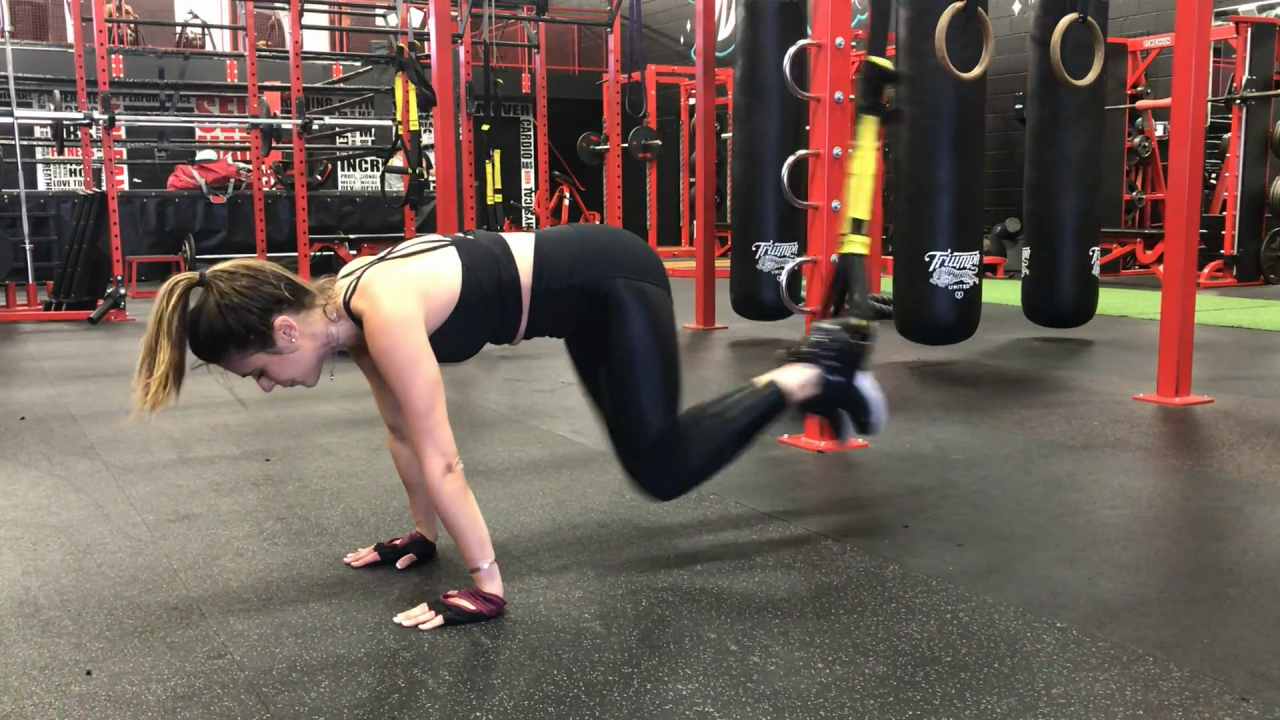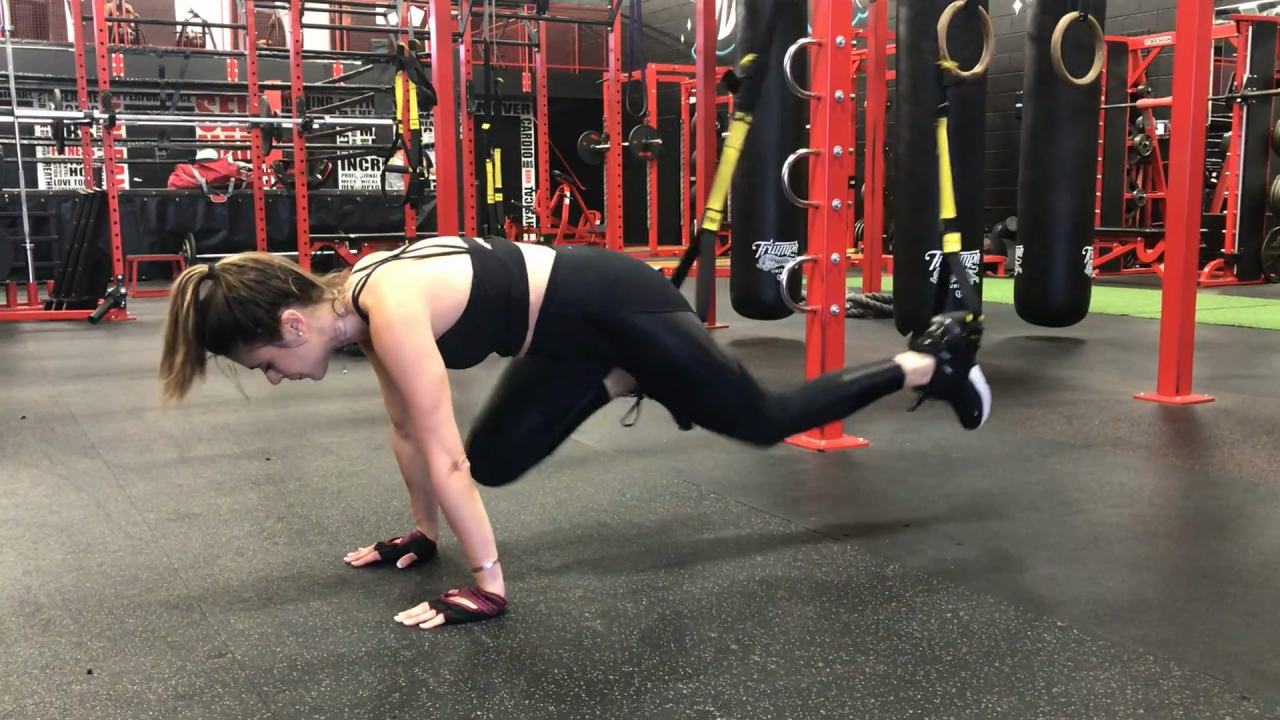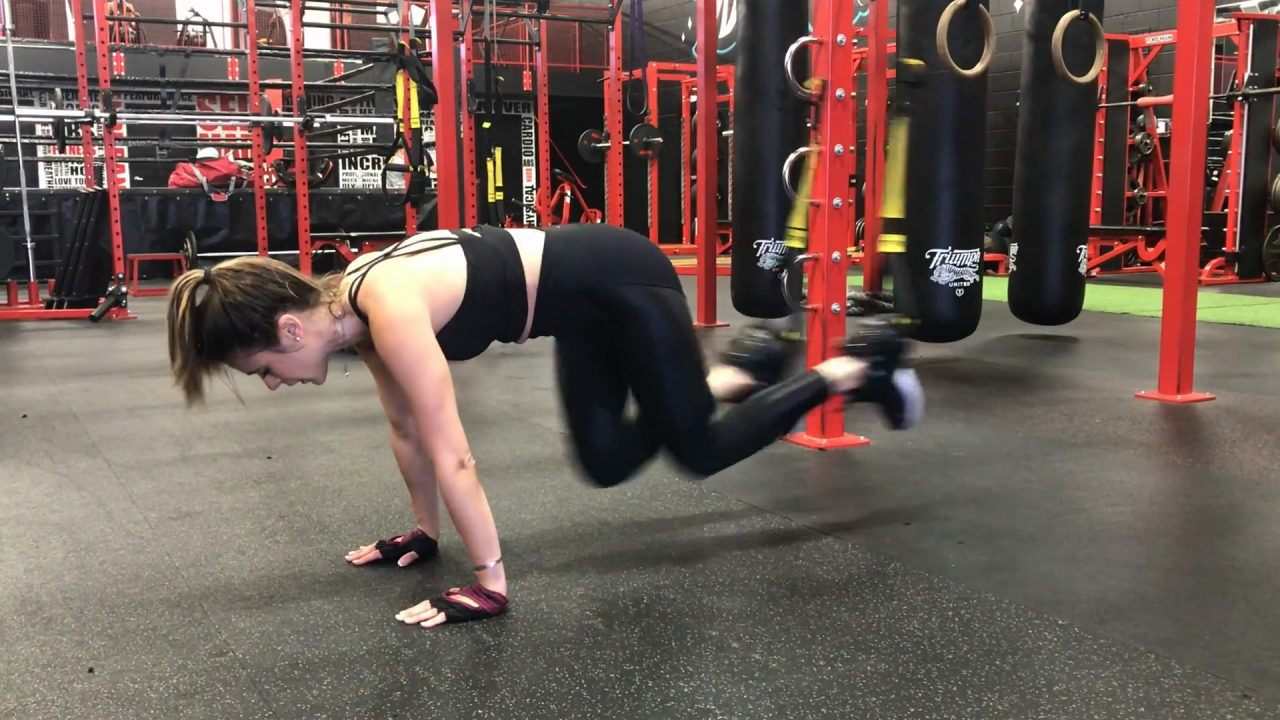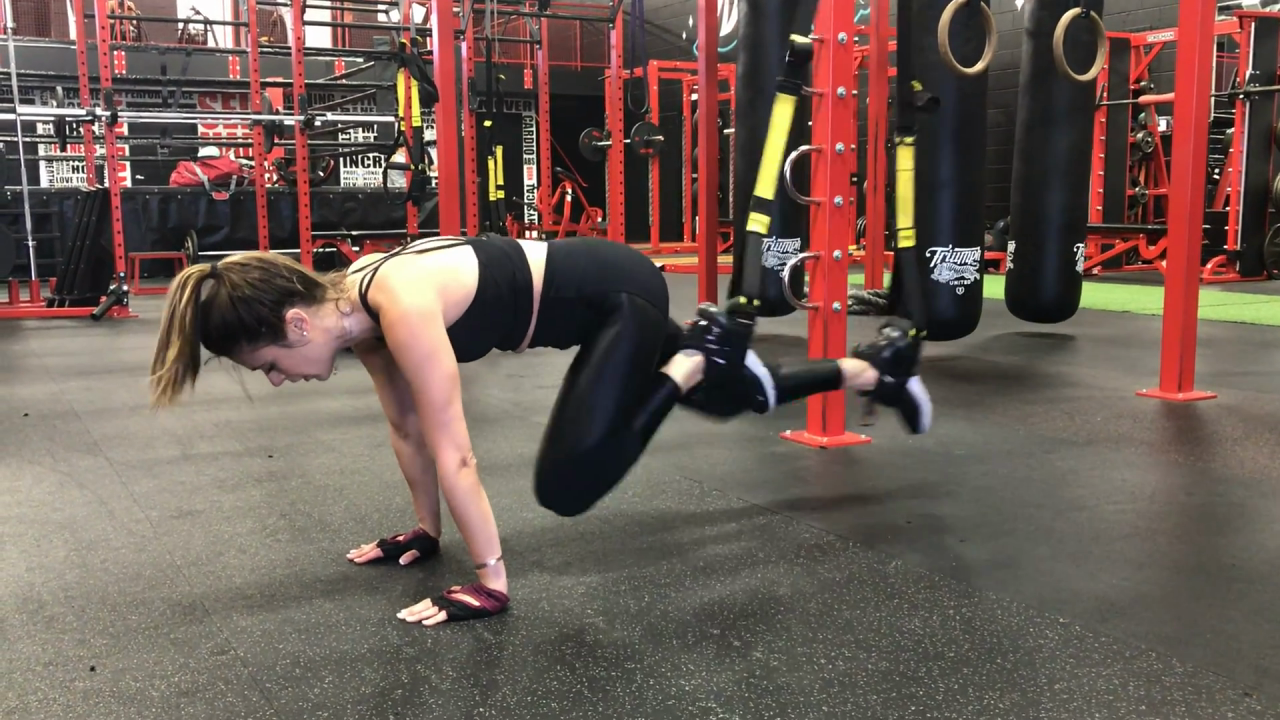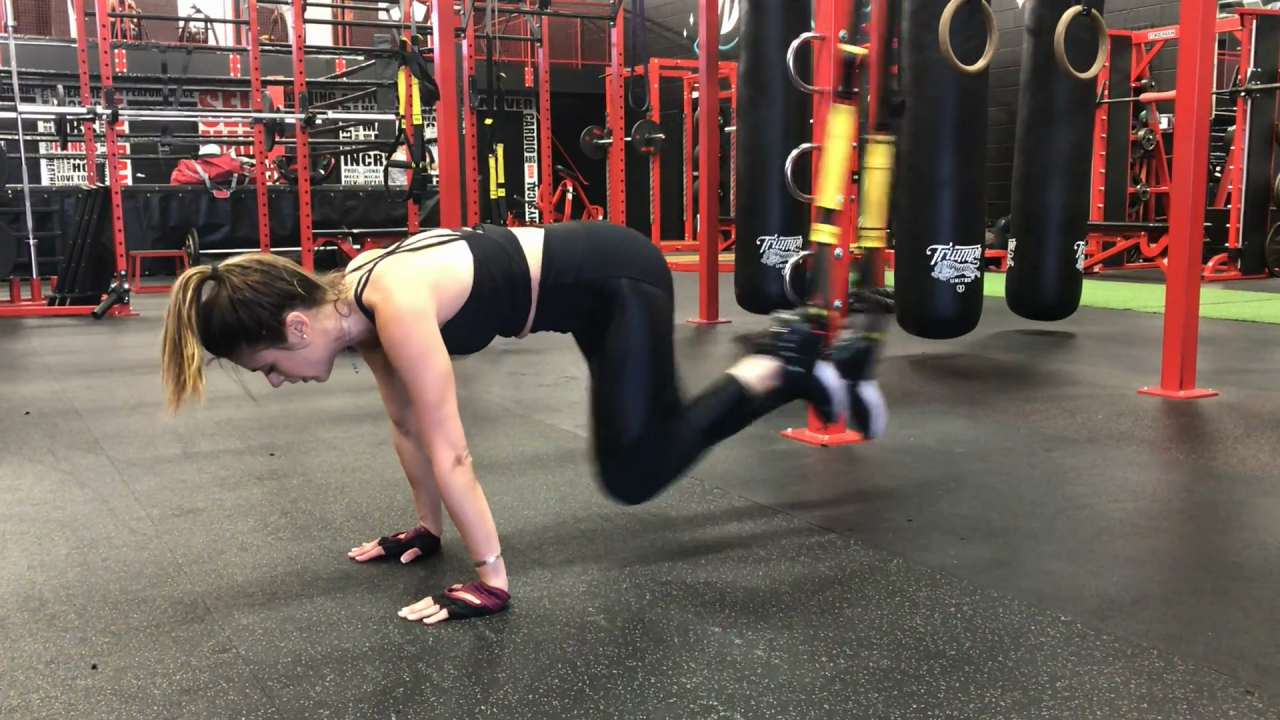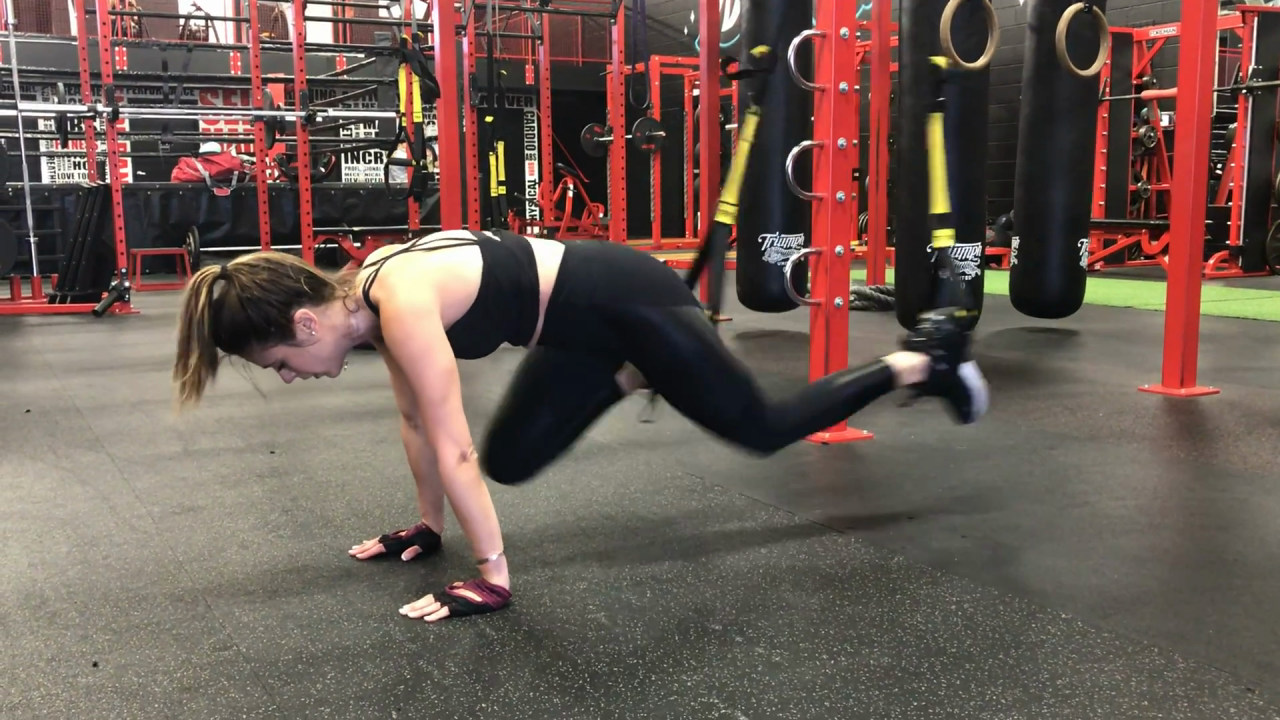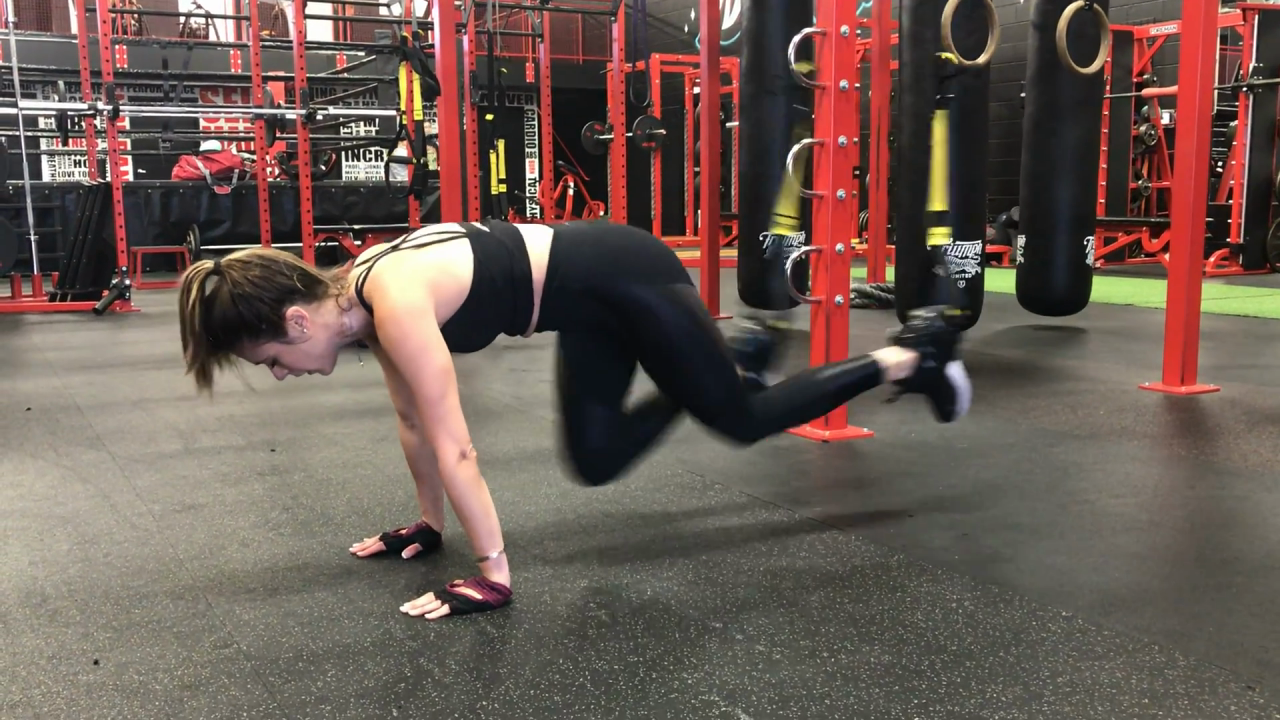
dt=0.2s
person 1, frame 1
left shoulder: (384, 314)
right shoulder: (340, 308)
left elbow: (439, 459)
right elbow: (401, 430)
left wrist: (486, 585)
right wrist: (427, 534)
left hip: (610, 279)
right hip: (571, 288)
left knee: (666, 471)
right knee: (660, 434)
left ankle: (815, 371)
right ankle: (814, 379)
person 1, frame 2
left shoulder: (389, 313)
right shoulder: (358, 294)
left elbow: (444, 457)
right elbow: (407, 430)
left wrist: (488, 583)
right wrist: (423, 533)
left hip: (614, 307)
right hip: (576, 320)
left knee: (761, 420)
right knee: (498, 457)
left ankle: (930, 363)
right ankle: (612, 386)
person 1, frame 3
left shoulder: (388, 310)
right shoulder: (344, 302)
left elbow: (448, 452)
right elbow: (404, 428)
left wrist: (488, 582)
right wrist: (424, 532)
left hip: (616, 286)
right hip: (580, 290)
left knee: (701, 450)
right knee: (607, 462)
left ankle: (853, 366)
right ankle: (738, 369)
person 1, frame 4
left shoulder: (398, 308)
right shoulder: (352, 306)
left elbow: (452, 454)
right elbow: (406, 429)
left wrist: (490, 579)
right wrist: (424, 530)
left hip: (615, 292)
right hip: (587, 297)
left knee: (566, 486)
right knee: (723, 399)
left ankle: (698, 358)
right ankle: (878, 369)
person 1, frame 5
left shoulder: (395, 308)
right shoulder: (350, 302)
left elbow: (448, 450)
right elbow: (406, 424)
left wrist: (492, 579)
right wrist: (427, 527)
left hip: (614, 276)
right hip: (582, 280)
left knee: (634, 476)
right knee: (657, 426)
left ankle: (777, 364)
right ankle: (819, 370)
person 1, frame 6
left shoulder: (400, 306)
right shoulder: (369, 291)
left elbow: (451, 448)
right elbow: (414, 422)
left wrist: (493, 575)
right wrist: (428, 524)
left hip: (621, 299)
right hip: (584, 308)
left knee: (761, 426)
right knee: (509, 459)
left ankle: (927, 362)
right ankle: (632, 376)
person 1, frame 7
left shoulder: (391, 300)
right shoulder: (358, 295)
left elbow: (452, 443)
right elbow: (413, 419)
left wrist: (493, 573)
right wrist: (428, 523)
left hip: (619, 283)
right hip: (590, 293)
left knee: (742, 416)
right knee: (595, 461)
left ankle: (909, 359)
right ankle: (714, 363)
